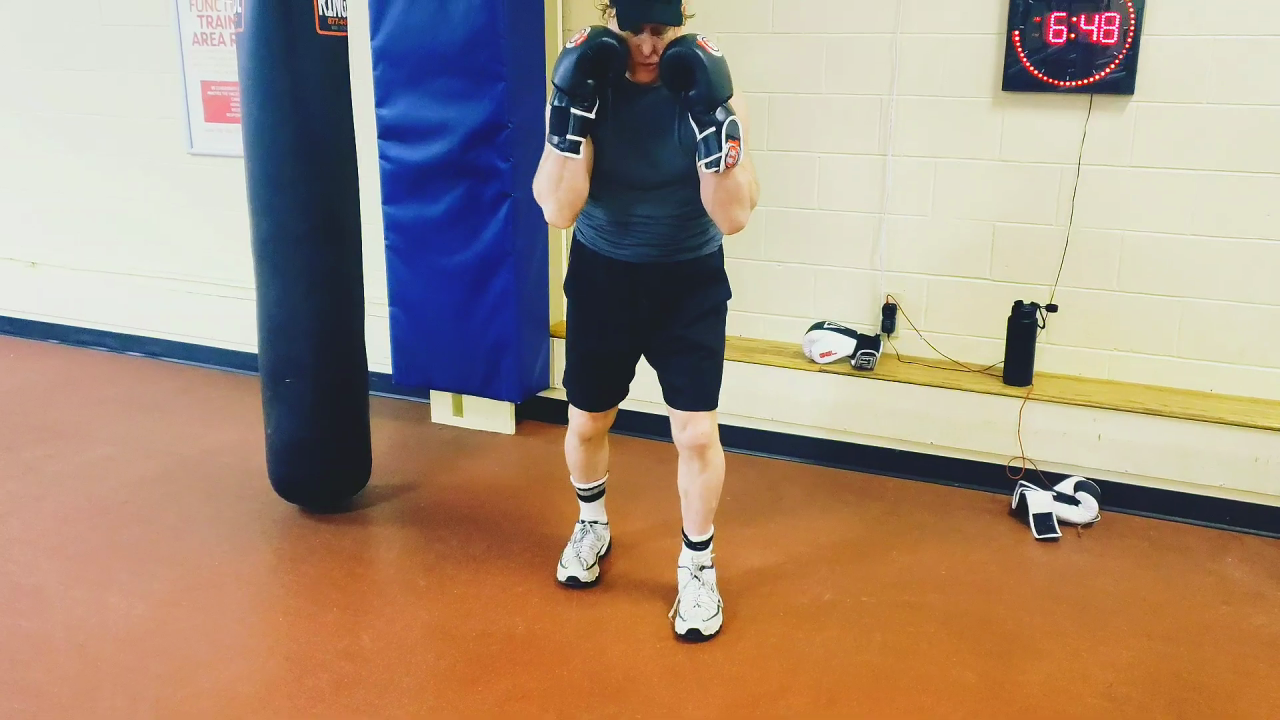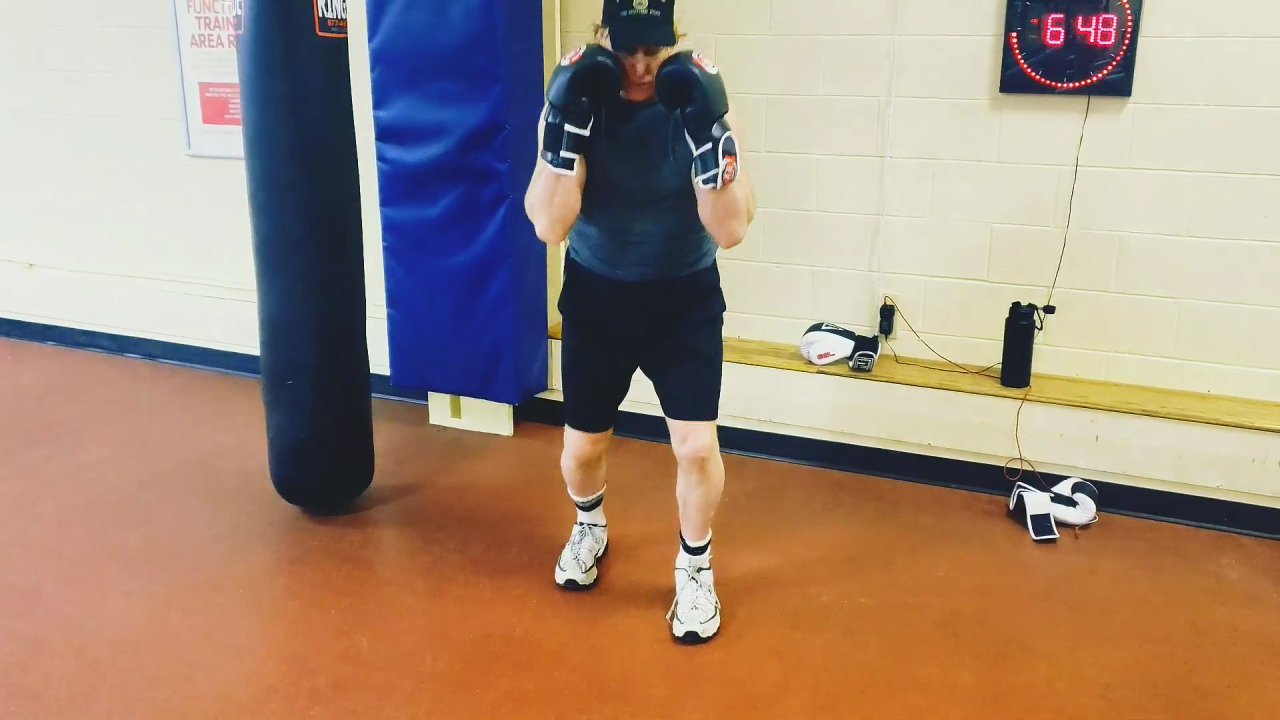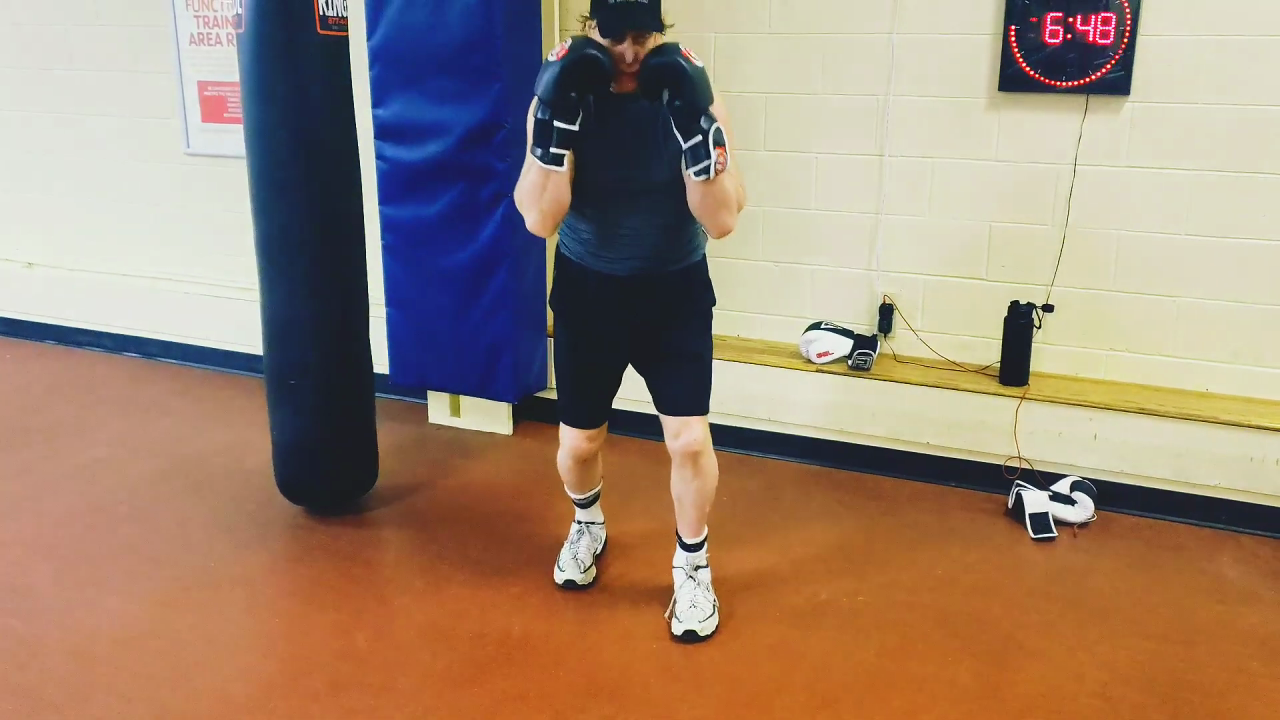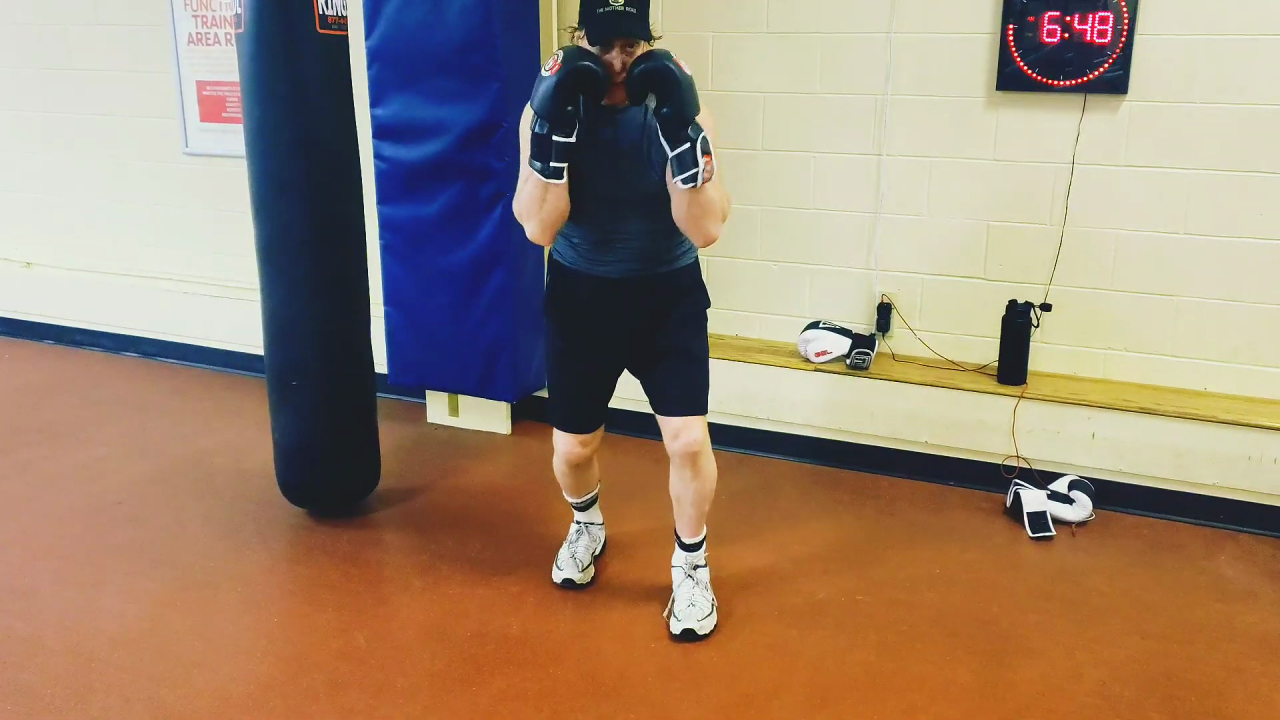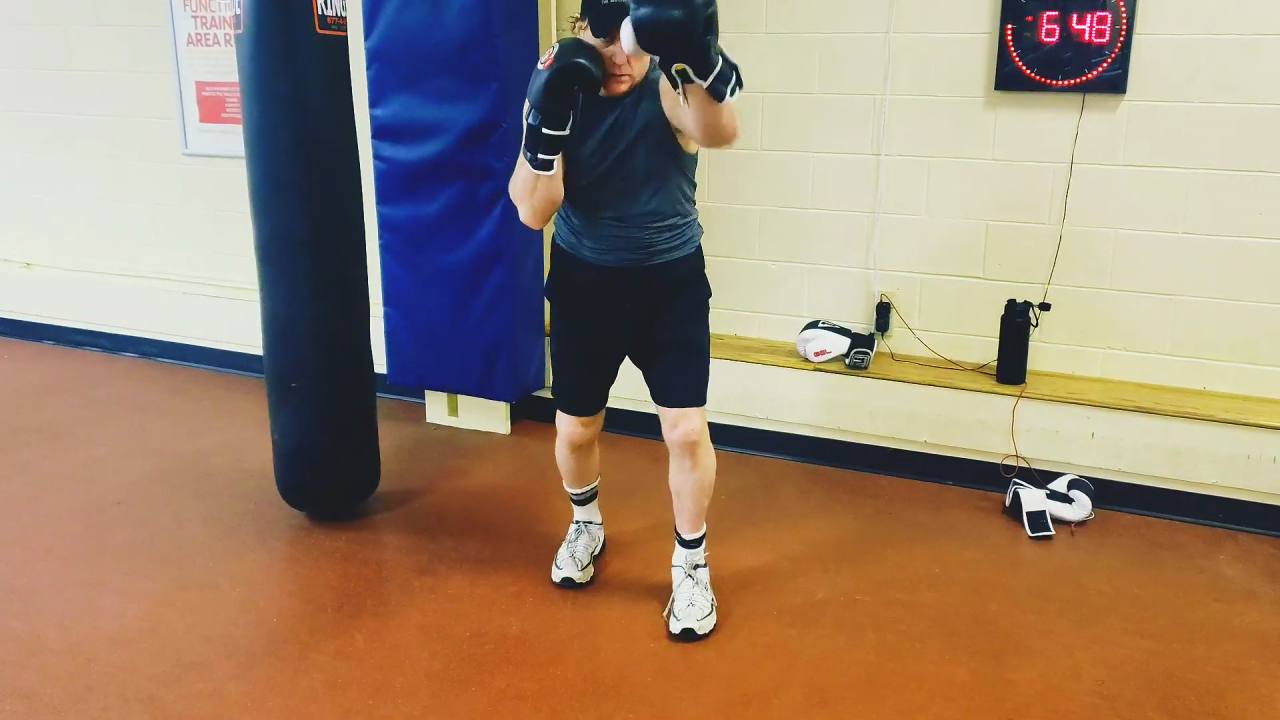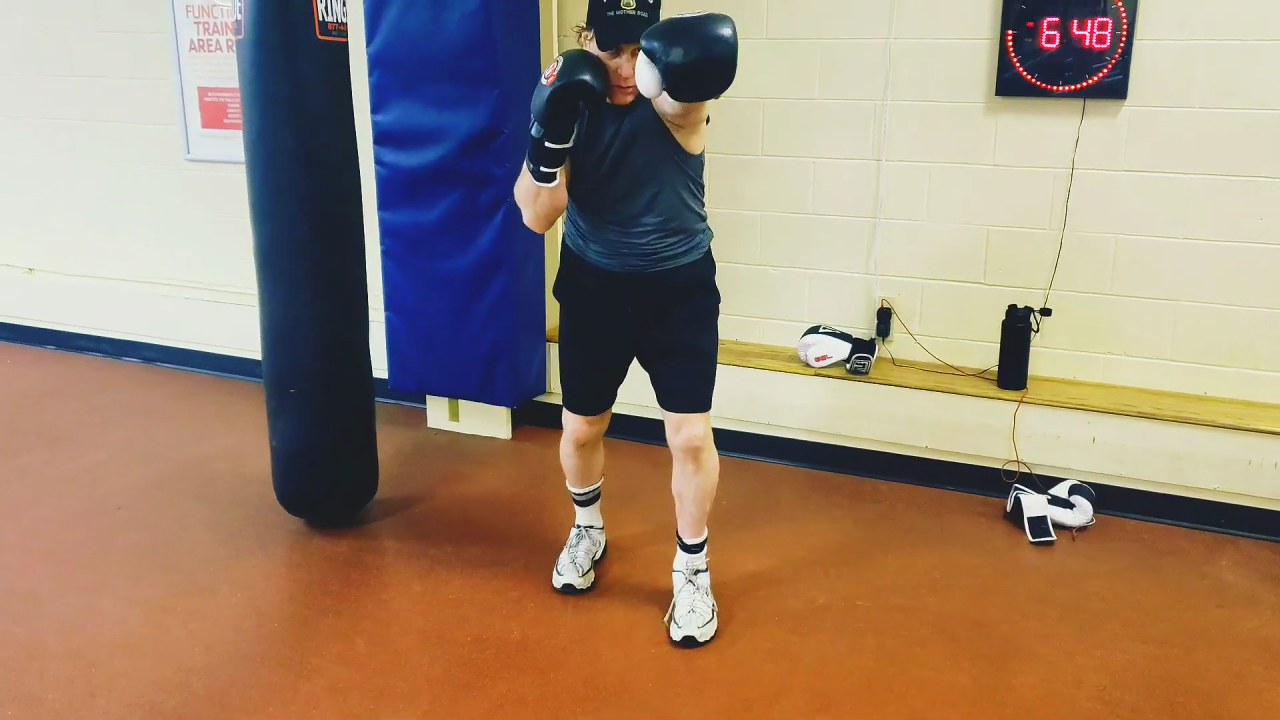
dt=0.3s
person 1, frame 1
left shoulder: (710, 90)
right shoulder: (582, 87)
left elbow: (733, 216)
right elbow: (558, 210)
left wrist: (713, 113)
right wrist: (572, 107)
left hip: (690, 283)
right hip: (602, 279)
left knee: (697, 432)
right knee: (587, 422)
left ankle: (697, 566)
right ankle: (592, 525)
person 1, frame 2
left shoulder: (700, 105)
right shoulder: (574, 103)
left elbow: (730, 230)
right elbow: (550, 225)
left wrist: (709, 130)
right wrist: (566, 123)
left hip: (685, 299)
right hip: (598, 296)
left knee: (696, 446)
right knee: (583, 444)
left ankle: (694, 569)
right ankle: (590, 528)
person 1, frame 3
left shoulder: (691, 101)
right shoulder: (560, 98)
left elbow: (721, 221)
right elbow: (539, 220)
left wrist: (696, 122)
right wrist: (556, 118)
left hip: (675, 292)
right hip: (588, 292)
left knee: (689, 441)
right knee: (578, 442)
left ankle: (692, 566)
right ankle: (588, 525)
person 1, frame 4
left shoulder: (676, 107)
right shoulder: (548, 110)
left elbow: (705, 229)
right elbow: (538, 228)
left wrist: (681, 128)
right wrist: (554, 127)
left hip: (669, 296)
right hip: (581, 297)
left knee: (689, 442)
right knee: (572, 447)
left ankle: (691, 566)
right ankle: (587, 526)
person 1, frame 5
left shoulder: (671, 89)
right shoulder: (561, 94)
left elbow: (720, 131)
right elbow: (532, 212)
left wrist: (699, 53)
right wrist: (546, 120)
left hip: (670, 284)
right hip: (584, 283)
left knee: (687, 431)
right knee: (575, 428)
left ankle: (690, 565)
right ankle: (586, 524)
person 1, frame 6
left shoulder: (672, 99)
right shoulder: (571, 100)
left elbow: (687, 82)
right elbow: (537, 216)
left wrist: (687, 60)
right wrist: (549, 132)
left hip: (679, 288)
right hip: (593, 286)
left knee: (691, 436)
right knee: (581, 427)
left ankle: (691, 570)
right ankle: (588, 529)
